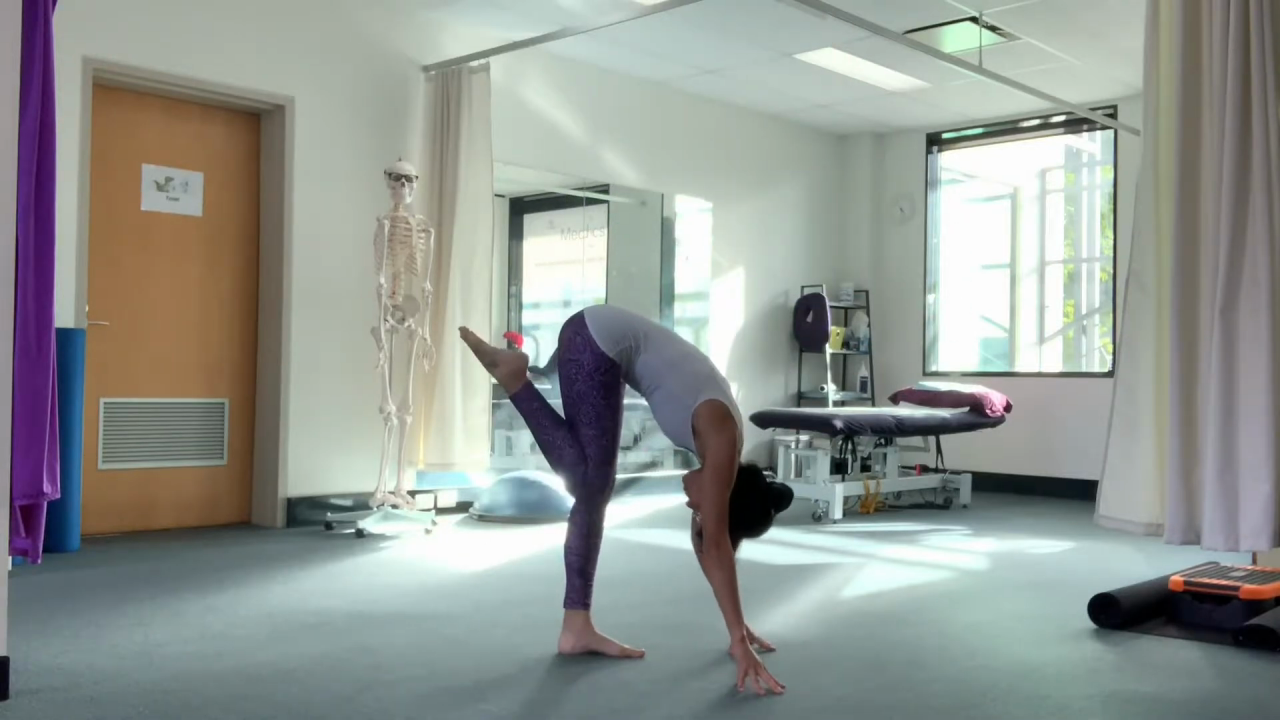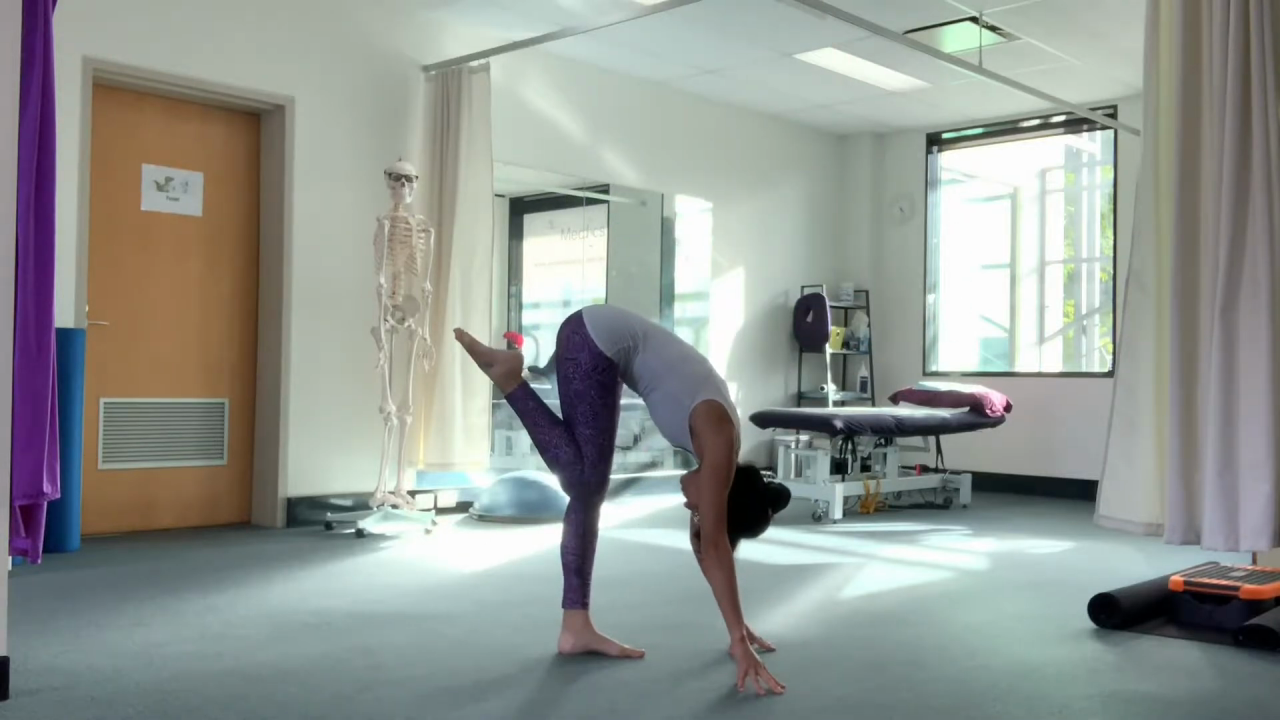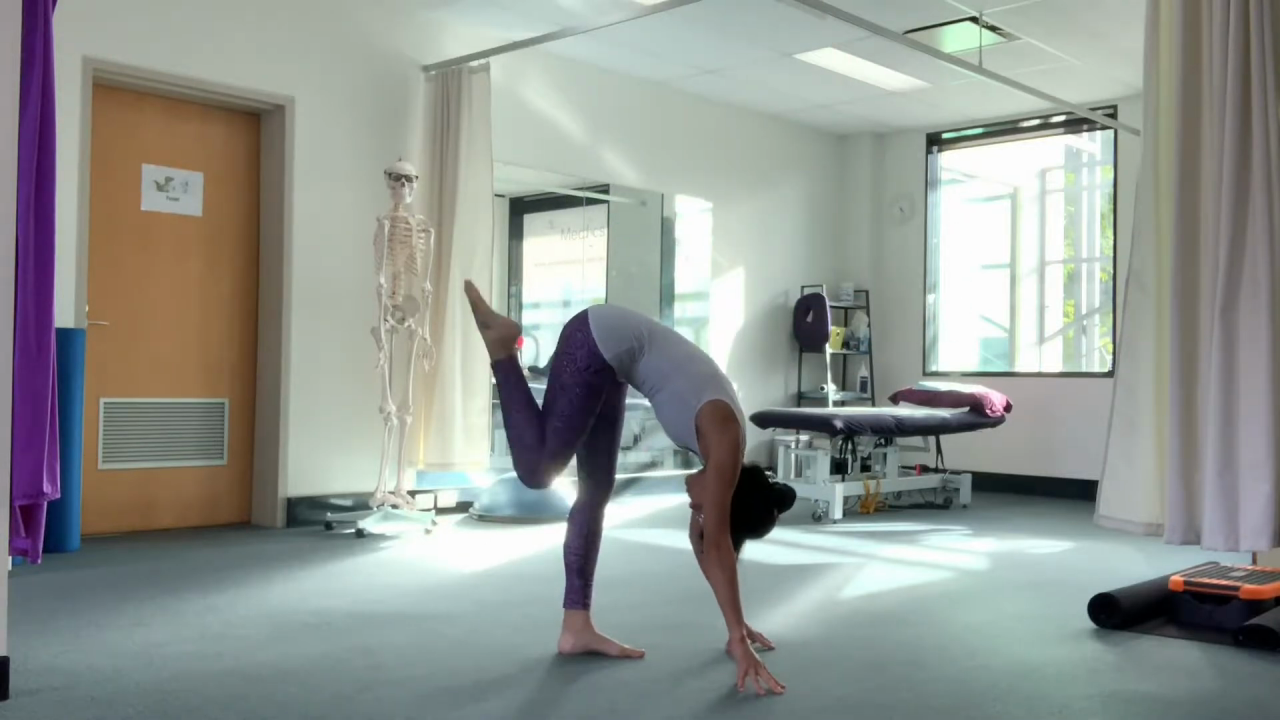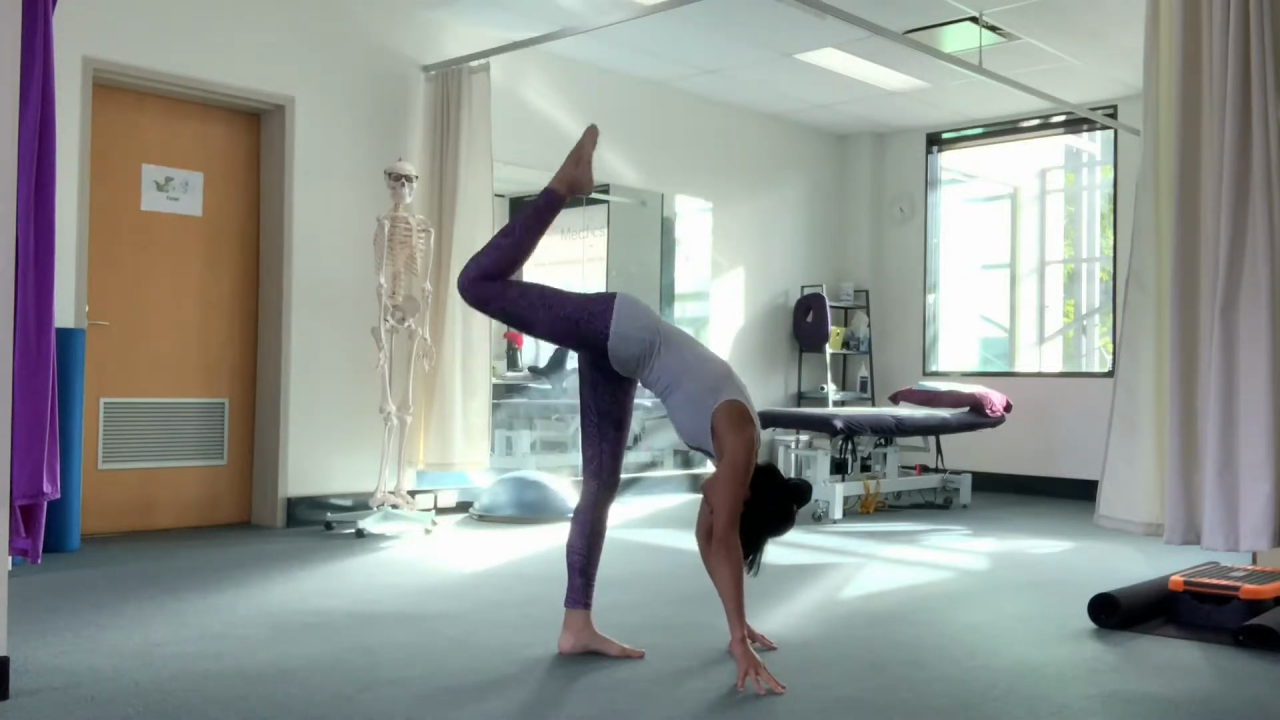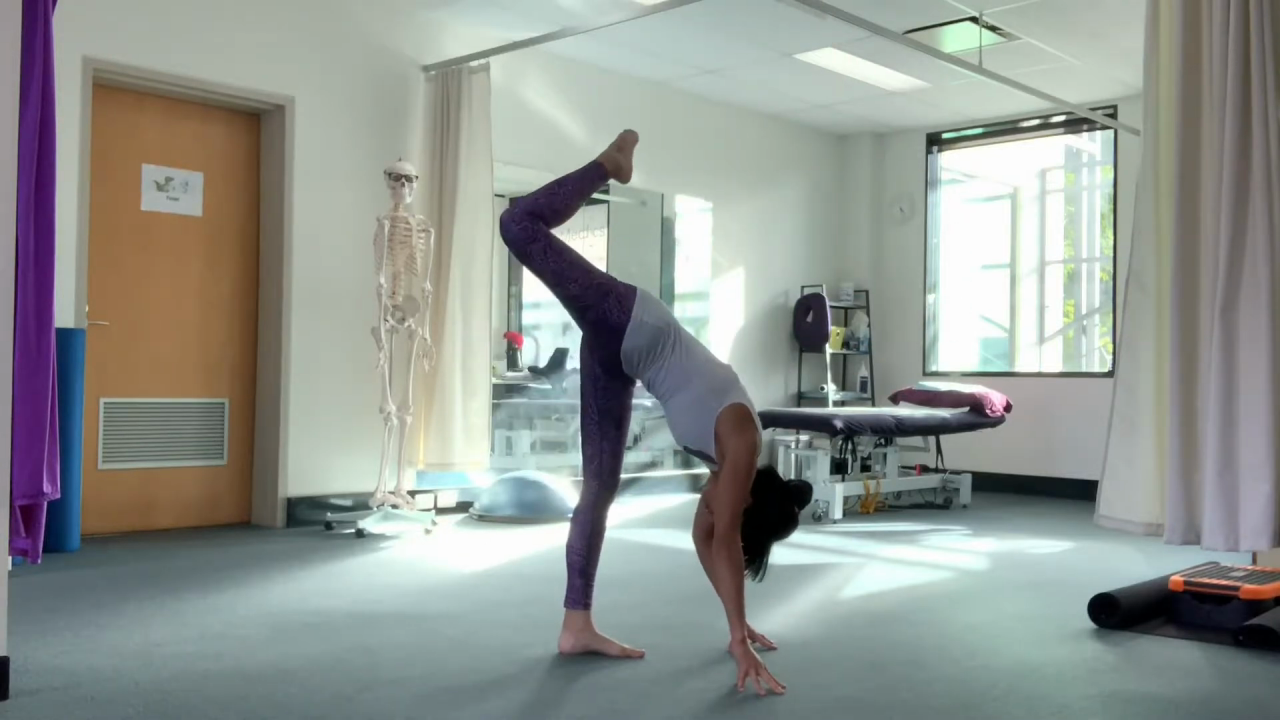
dt=0.3s
person 1, frame 1
left shoulder: (718, 437)
right shoulder: (722, 438)
left elbow: (709, 541)
right elbow: (714, 544)
left wrist: (738, 628)
right wrist: (739, 640)
left hip: (605, 344)
right hip: (597, 338)
left knee: (593, 490)
right knee: (589, 483)
left ankle: (577, 629)
right ankle: (514, 376)
person 1, frame 2
left shoulder: (717, 438)
right shoulder: (719, 438)
left elbow: (708, 542)
right elbow: (713, 544)
left wrist: (737, 628)
right wrist: (740, 640)
left hip: (605, 345)
right hip: (596, 337)
left knee: (589, 490)
right knee: (585, 481)
left ankle: (576, 627)
right ankle: (510, 377)
person 1, frame 3
left shoulder: (720, 439)
right shoulder: (725, 438)
left elbow: (708, 540)
right elbow: (716, 542)
left wrist: (737, 631)
right wrist: (739, 639)
left hip: (610, 347)
right hip: (599, 337)
left knee: (595, 491)
right knee: (536, 467)
left ankle: (577, 628)
person 1, frame 4
left shoulder: (734, 442)
right shoulder: (737, 442)
left elbow: (715, 540)
right elbow: (723, 540)
left wrist: (736, 624)
right wrist: (737, 637)
left hip: (618, 353)
right hip: (617, 330)
left knee: (600, 490)
right knee: (478, 285)
left ankle: (577, 627)
person 1, frame 5
left shoulder: (730, 450)
right shoulder: (740, 446)
left elbow: (709, 541)
right elbow: (723, 543)
left wrist: (737, 629)
right wrist: (739, 641)
left hip: (622, 351)
right hip: (626, 328)
left knee: (599, 490)
right knee: (519, 226)
left ankle: (577, 628)
